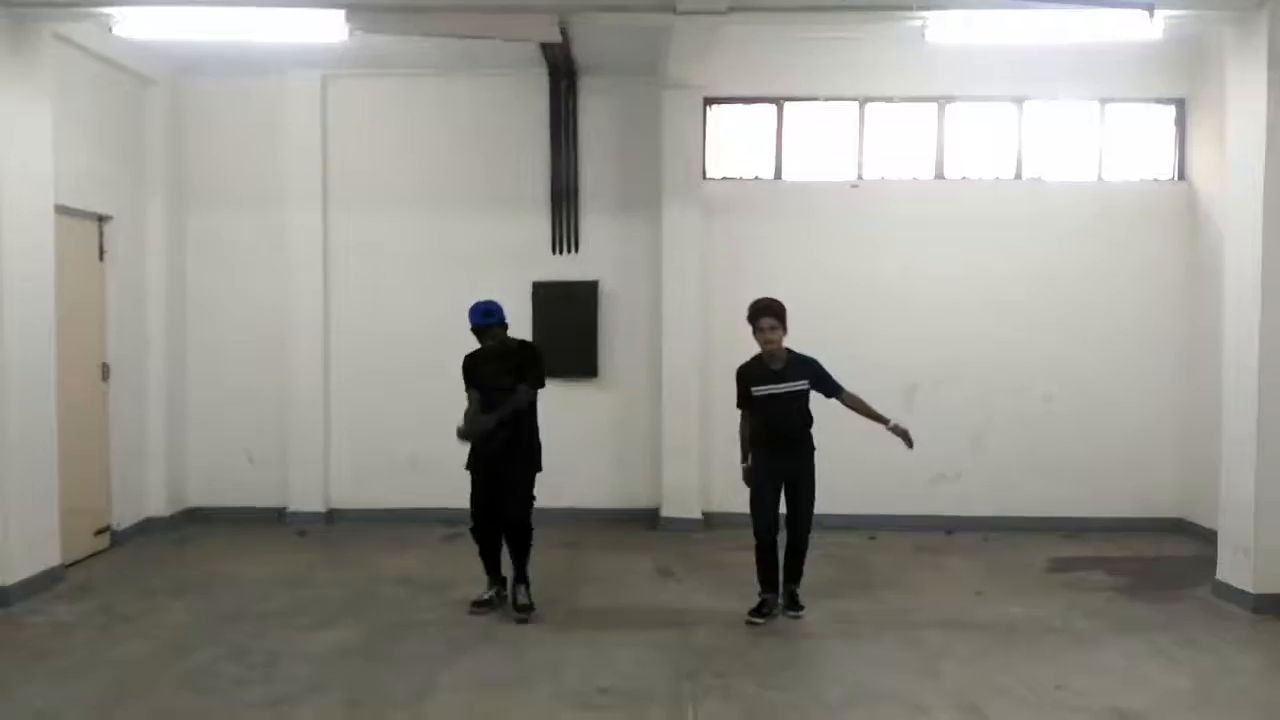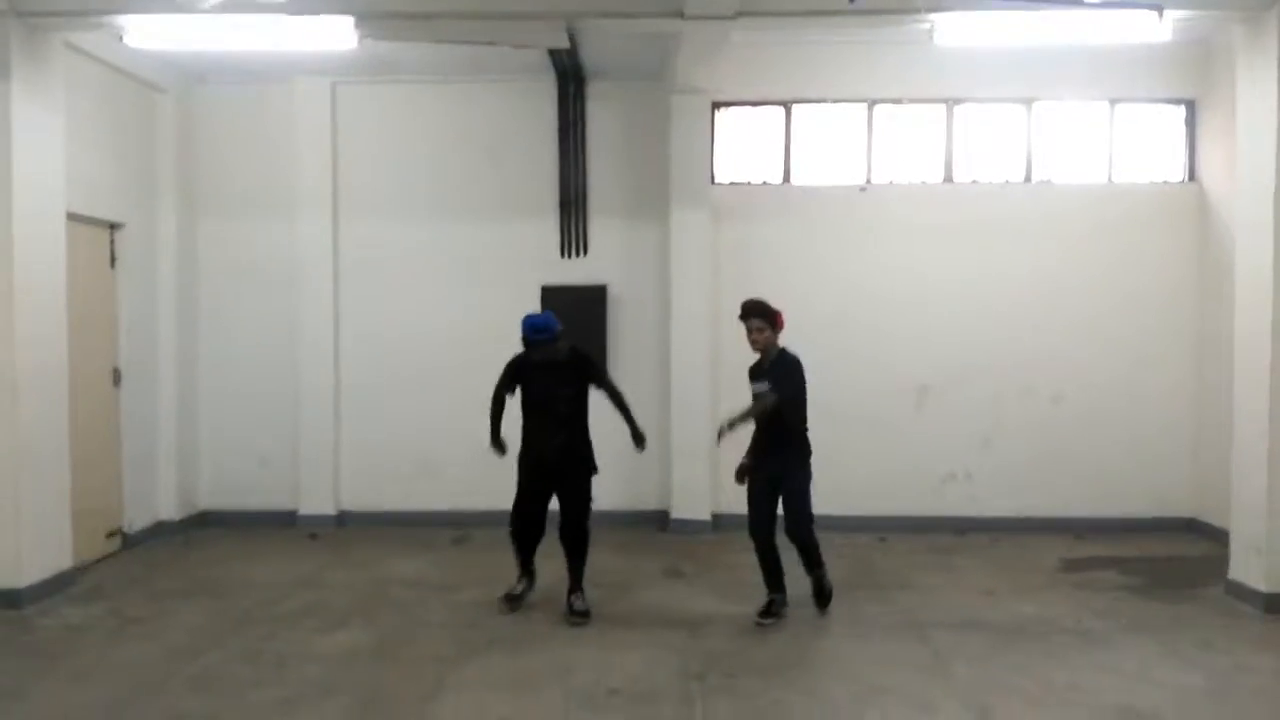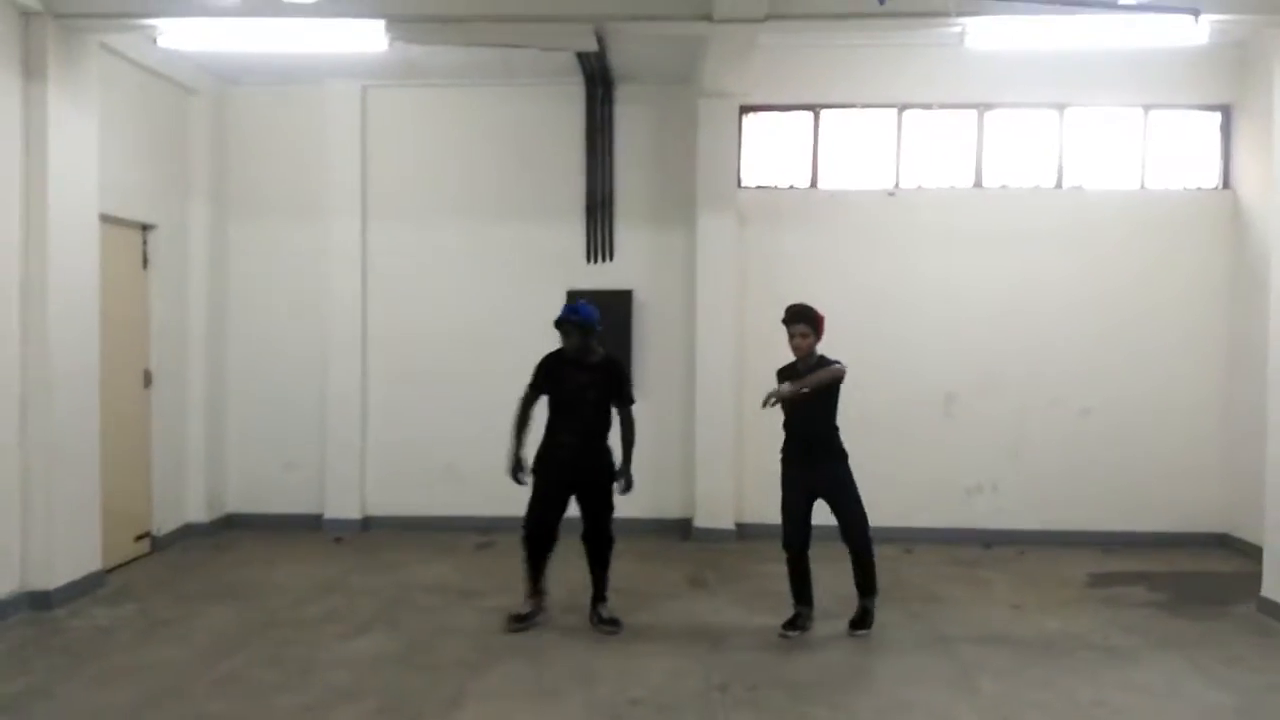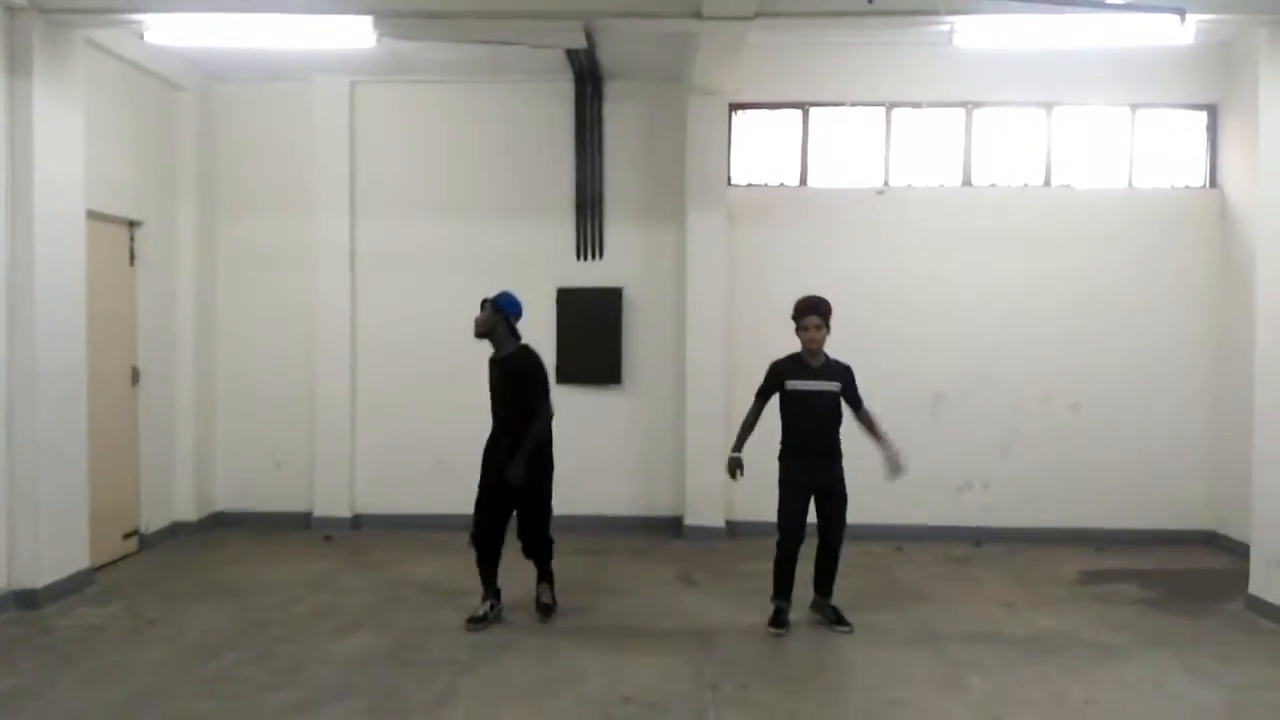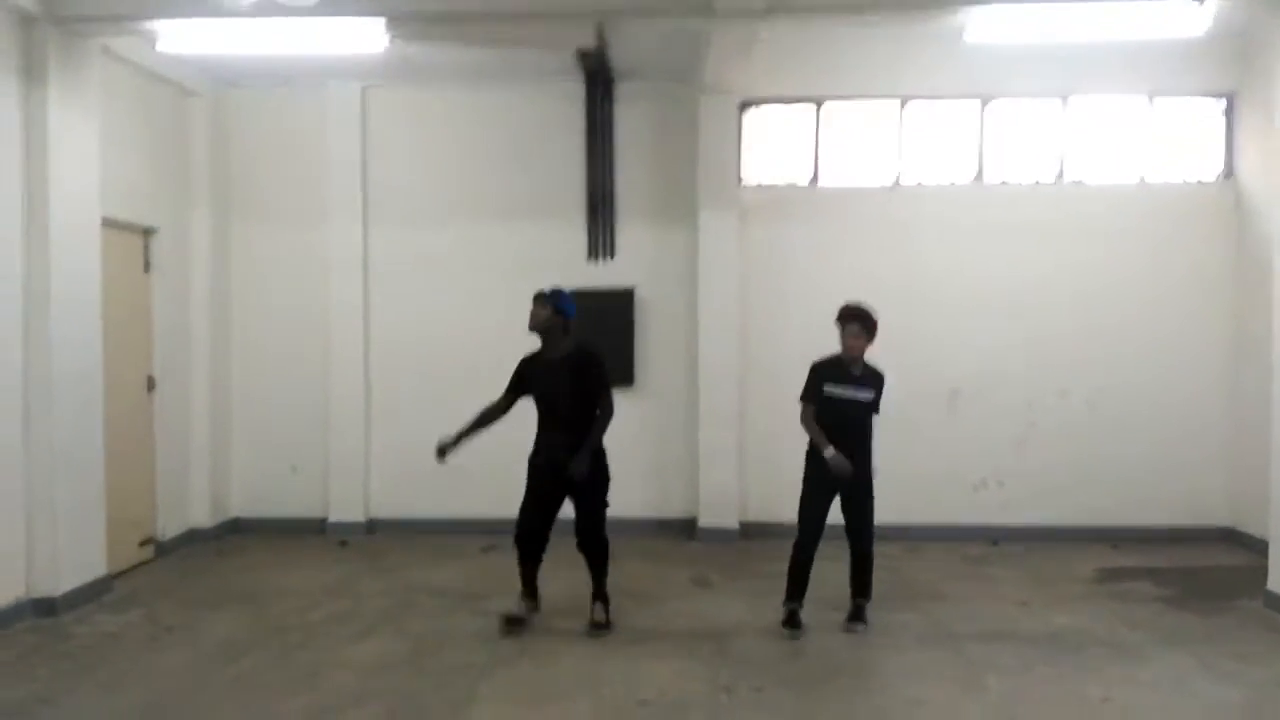
dt=0.5s
person 1, frame 1
left shoulder: (807, 366)
right shoulder: (747, 373)
left elbow: (845, 397)
right elbow: (747, 418)
left wrist: (888, 423)
right wrist: (745, 462)
left hip: (801, 458)
right hip: (764, 460)
left knee: (800, 529)
right knee: (764, 530)
left ankle: (791, 589)
right ankle: (769, 596)
person 1, frame 2
left shoulder: (788, 364)
right shoulder: (756, 370)
left elbow: (765, 404)
left wrist: (730, 424)
right wrist: (748, 458)
left hip: (792, 459)
right hip: (763, 460)
left knee: (798, 527)
right knee: (760, 530)
left ankle: (819, 576)
right ankle: (776, 596)
person 1, frame 3
left shoulder: (827, 367)
right shoulder: (785, 373)
left elbow: (839, 371)
left wrist: (789, 389)
left hip: (832, 465)
right hip: (795, 469)
left knee: (857, 533)
right knee: (794, 543)
left ankle: (867, 602)
right ankle: (803, 609)
person 1, frame 4
left shoulder: (841, 372)
right shoulder: (781, 369)
left elbow: (860, 413)
right elbow: (757, 408)
left wrist: (887, 447)
right wrist: (737, 450)
left hip: (830, 466)
right hip: (796, 465)
left knee: (832, 538)
right knee: (790, 538)
left ankle: (822, 602)
right ankle: (780, 605)
person 1, frame 5
left shoulder: (876, 379)
right shoulder: (821, 370)
right elbow: (806, 416)
right wrist: (828, 450)
left hip: (859, 468)
right hip: (823, 465)
left knee: (862, 539)
right knee: (807, 537)
left ankle: (859, 603)
right ankle: (792, 606)
person 2, frame 1
left shoulder: (526, 354)
right shoulder: (472, 362)
left elbow: (524, 398)
right elbow: (474, 404)
left wrist: (492, 419)
right wrist: (468, 426)
left hip: (521, 450)
right hip: (485, 451)
left knee: (516, 518)
right knee: (483, 520)
left ankle: (521, 584)
right ankle: (495, 586)
person 2, frame 2
left shoulder: (581, 362)
right shoulder: (520, 365)
left elbow: (611, 392)
right elbow: (499, 397)
left wrist: (633, 428)
right wrist: (494, 436)
left hip: (575, 456)
right hip: (535, 456)
left knee: (575, 524)
right knee: (523, 522)
left ankle: (575, 592)
right ankle: (525, 578)
person 2, frame 3
left shoulder: (612, 369)
right shoulder: (553, 363)
left elbow: (625, 418)
right elbow: (527, 404)
left wrist: (626, 464)
right wrist: (516, 452)
left hip: (596, 463)
right hip: (554, 460)
left knee: (599, 535)
right knee: (537, 530)
left ankle: (599, 603)
right ankle: (534, 598)
person 2, frame 4
left shoulder: (526, 362)
right shoulder: (497, 361)
left elbow: (542, 414)
left wrist: (520, 461)
left hip: (530, 461)
right hip: (497, 457)
left knee: (533, 530)
right knee: (484, 530)
left ankle: (544, 582)
right ankle: (491, 600)
person 2, frame 5
left shoulder: (585, 359)
right shoulder: (531, 365)
left elbow: (606, 409)
right elbow: (502, 406)
left wrist: (587, 454)
right wrist: (458, 438)
left hip: (585, 459)
right hip: (546, 460)
left knee: (592, 533)
right knee: (529, 532)
left ankle: (599, 602)
right ankle: (528, 598)
